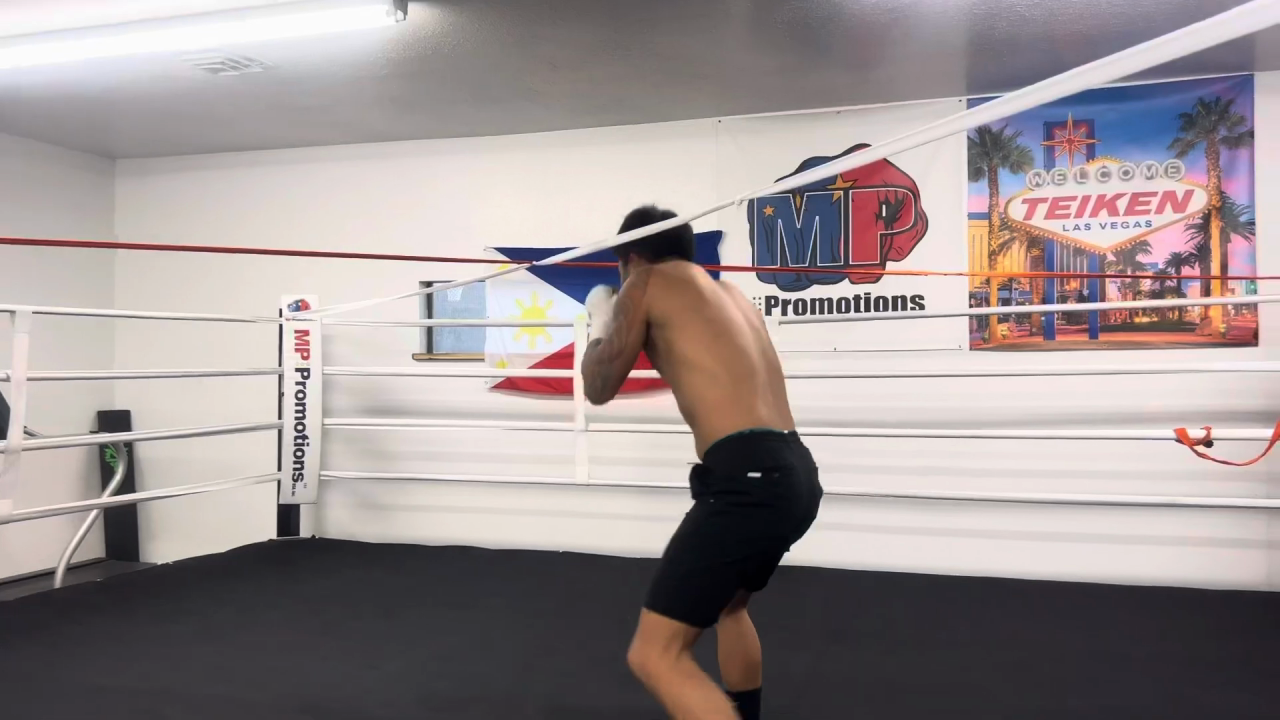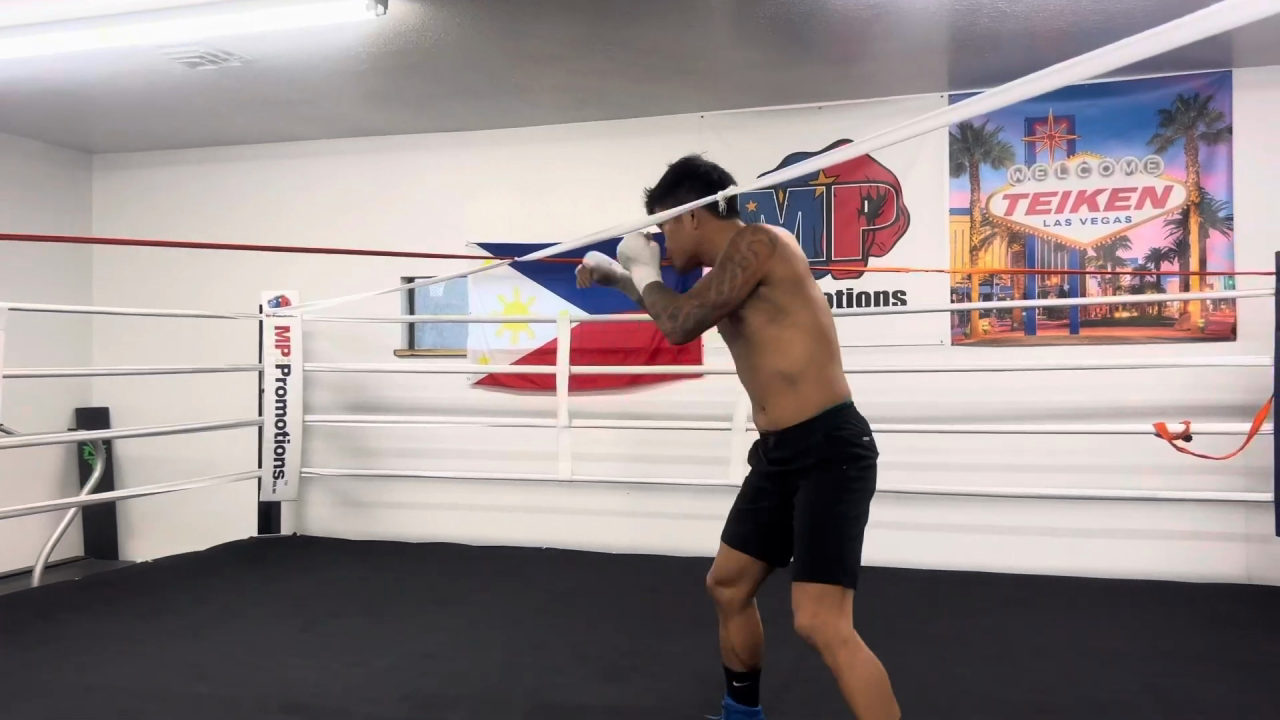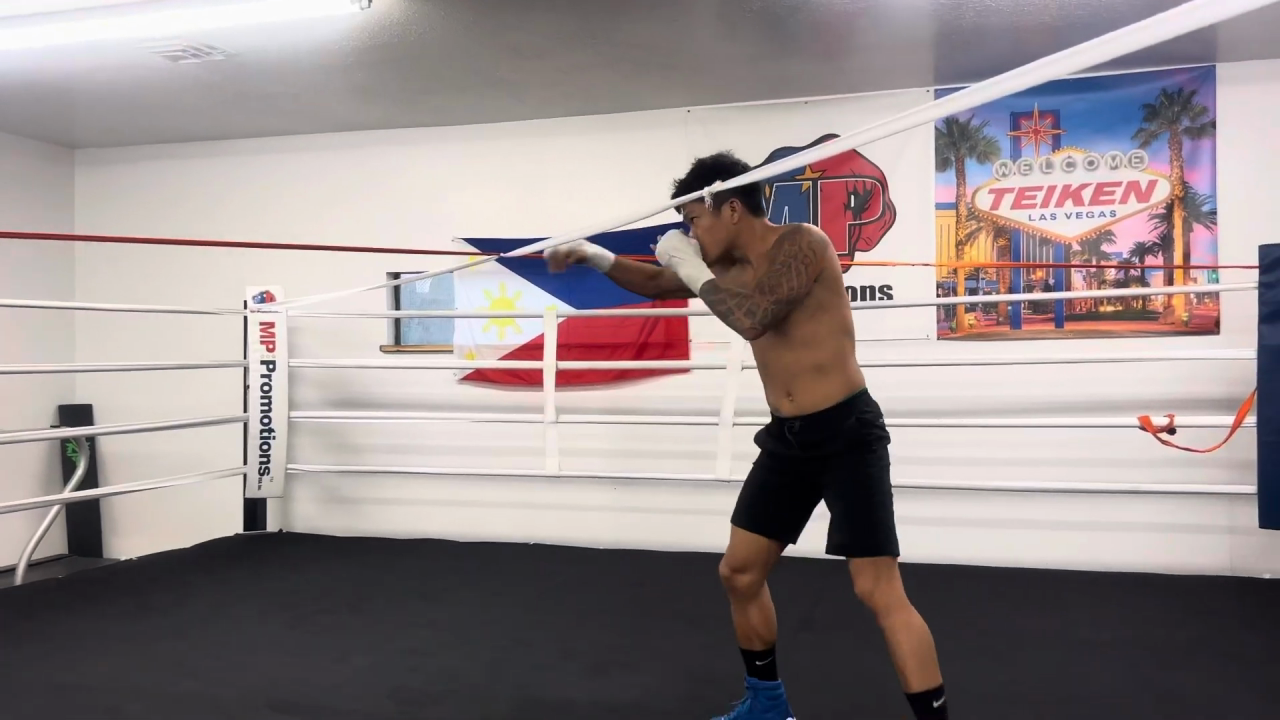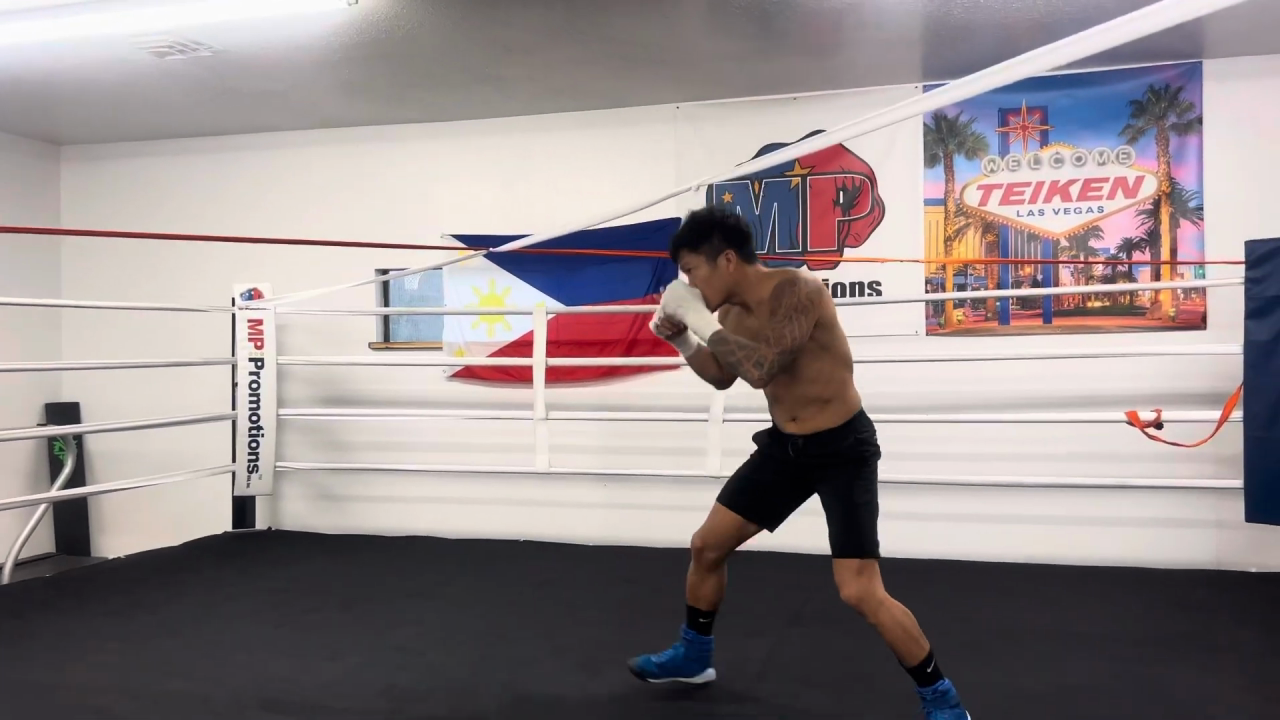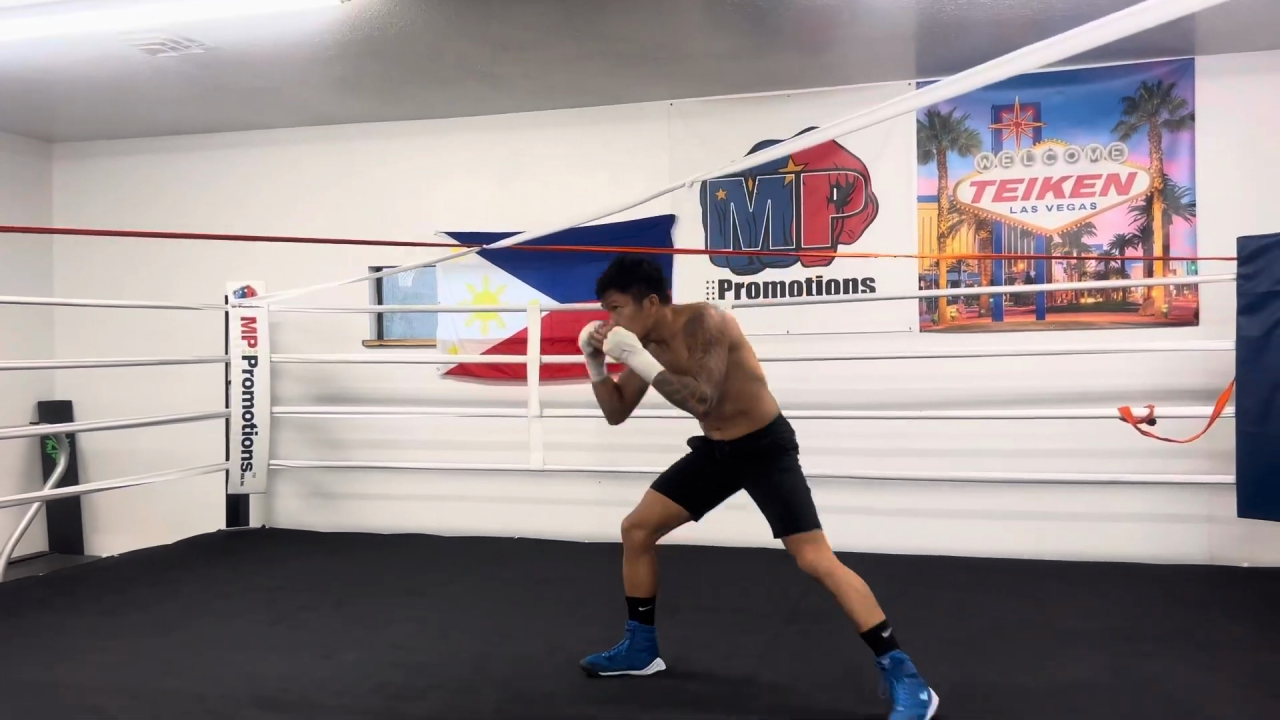
dt=0.3s
person 1, frame 1
left shoulder: (648, 283)
right shoulder: (731, 293)
left elbow: (599, 388)
left wrist: (599, 323)
left hip: (747, 479)
right hip: (794, 474)
left knee: (656, 657)
right knee: (725, 601)
person 1, frame 2
left shoulder: (759, 242)
right shoulder: (733, 264)
left elbow: (678, 324)
right elbow: (689, 322)
left wrist: (645, 272)
right wrist: (623, 276)
left hip: (832, 449)
right hip: (779, 453)
left knee: (820, 622)
right knee: (728, 588)
person 1, frame 3
left shoulder: (803, 243)
right shoulder: (733, 263)
left elbow: (753, 318)
right elbow: (664, 285)
left wrist: (693, 269)
right wrist: (593, 254)
left hip: (848, 433)
right hip: (787, 438)
left knee: (881, 593)
right knee: (740, 574)
person 1, frame 4
left shoulder: (797, 290)
right shoulder: (735, 309)
left elbow: (761, 370)
right elbow: (723, 376)
left wrist: (699, 319)
right wrist: (681, 336)
left hip: (843, 449)
right hip: (784, 447)
left knee: (860, 590)
right knee: (706, 546)
right ankle: (692, 655)
person 1, frame 5
left shoulder: (706, 322)
right shoulder: (647, 343)
left elbow: (702, 402)
right elbow: (615, 414)
left wrist: (639, 360)
right wrist: (594, 364)
left hip: (767, 447)
right hip: (716, 450)
left knee: (818, 561)
right knee: (636, 529)
left ankle: (904, 678)
right ankle: (640, 648)
